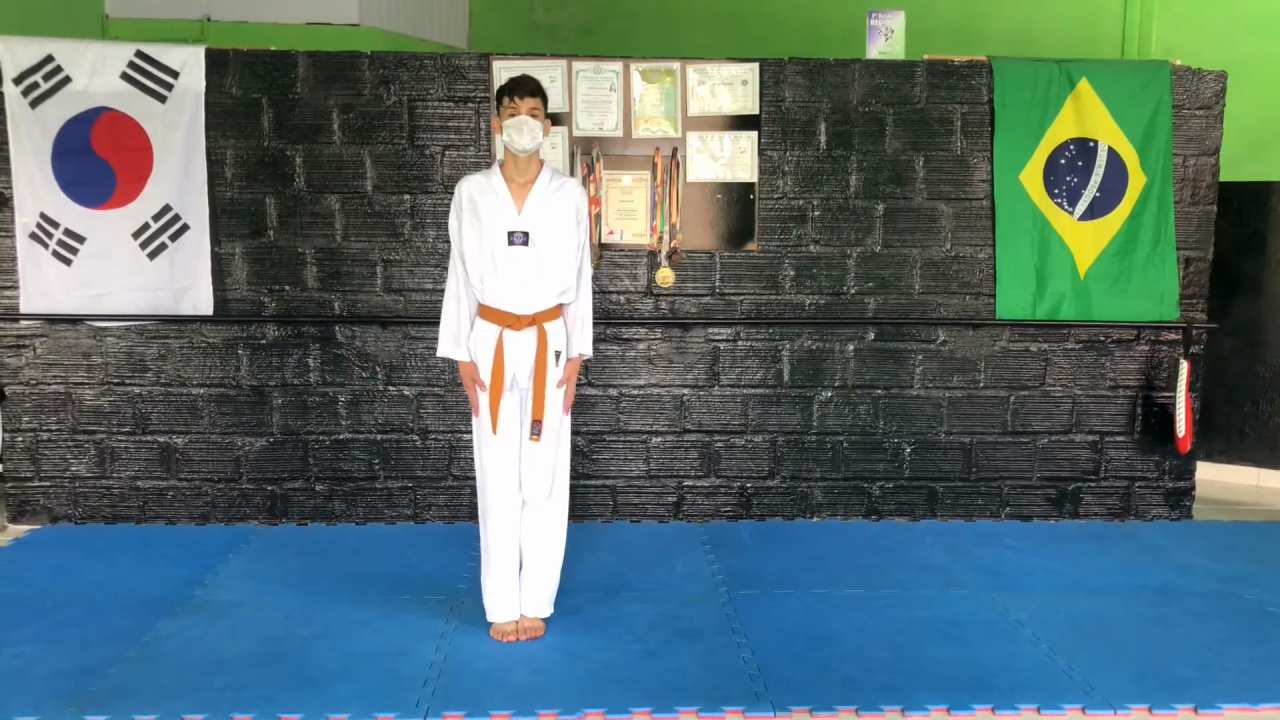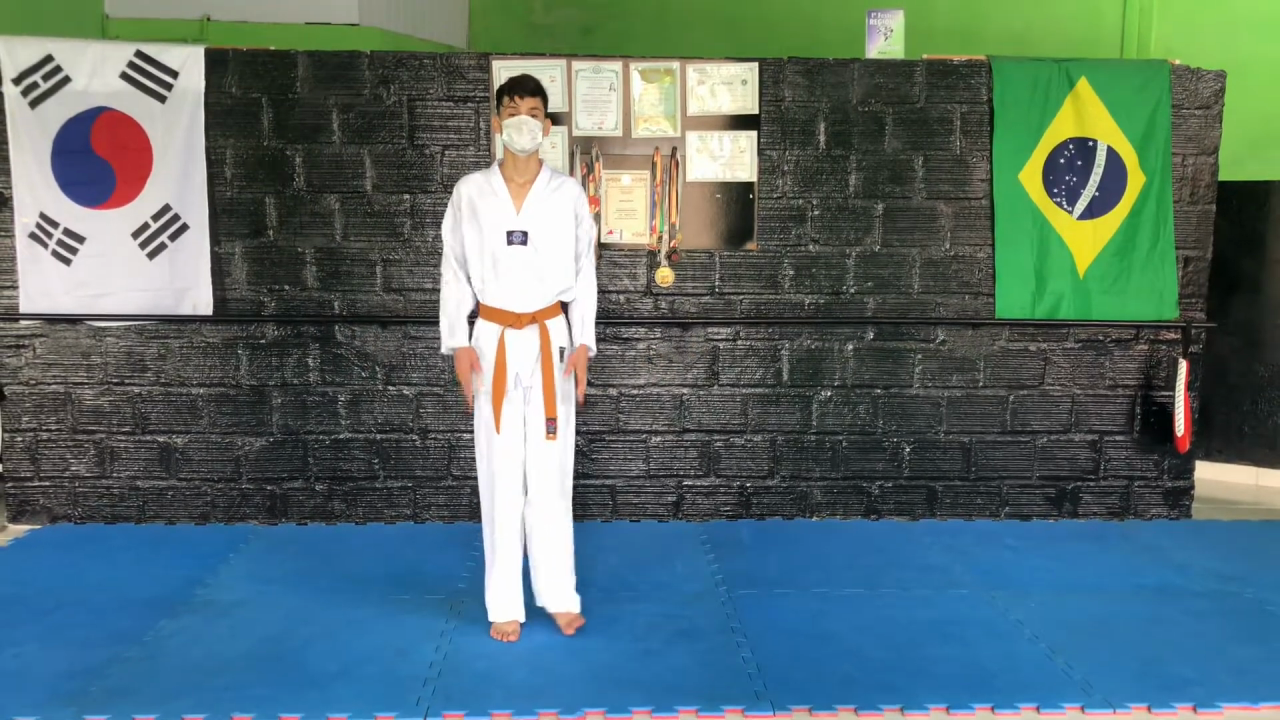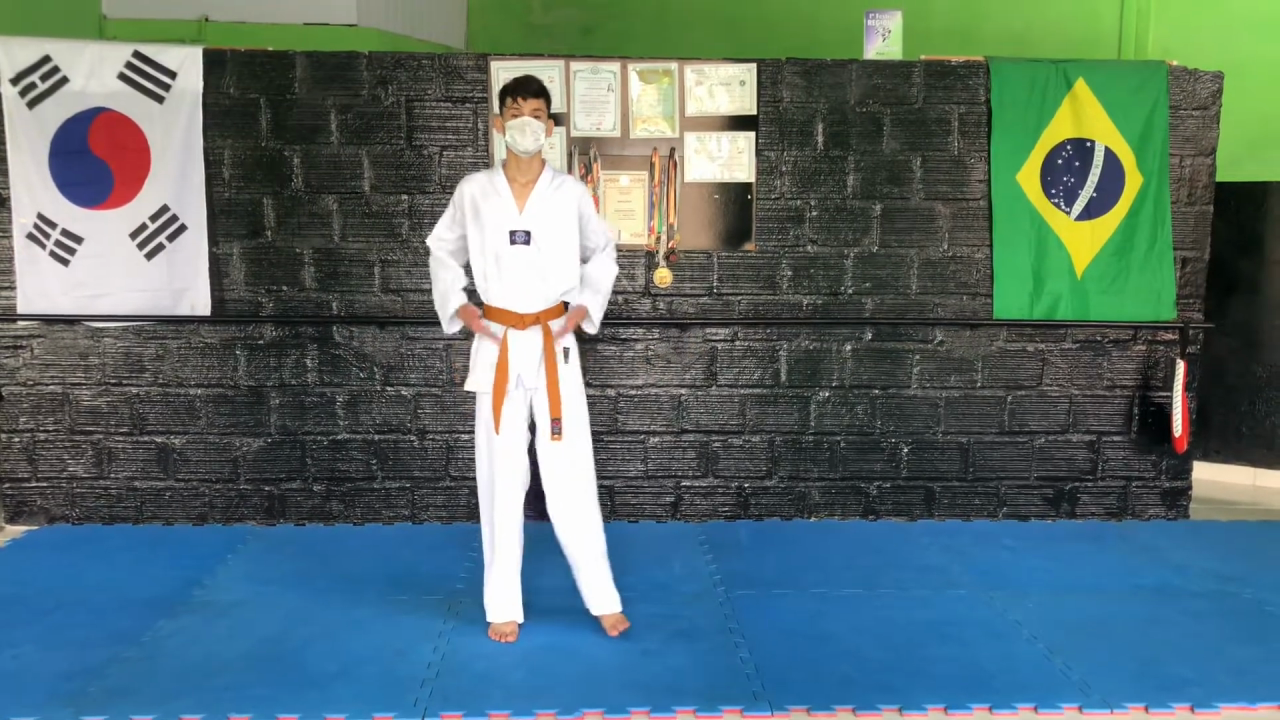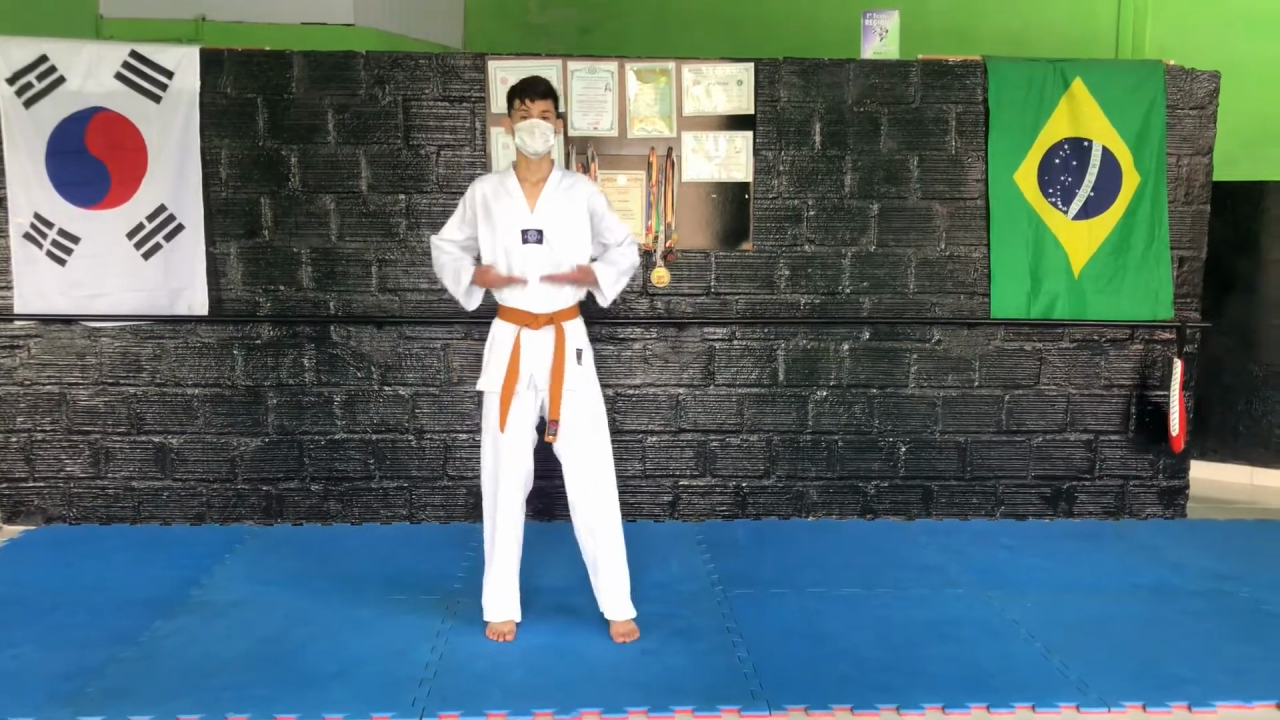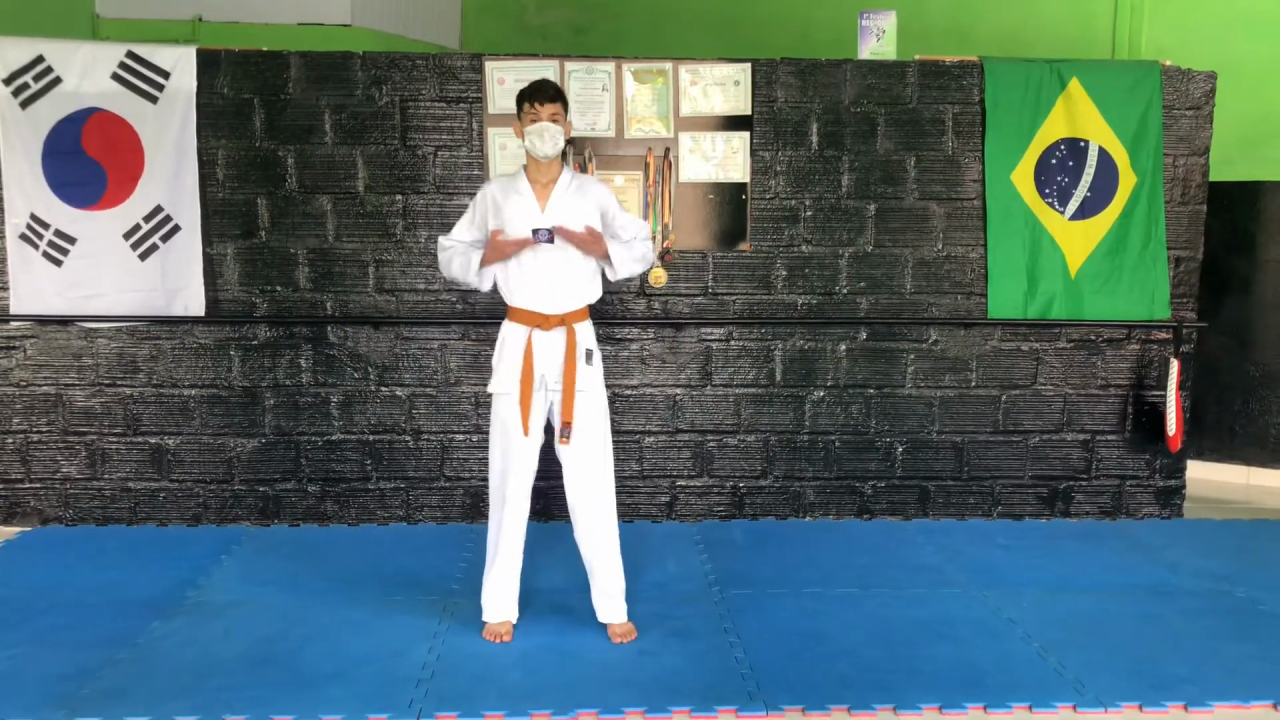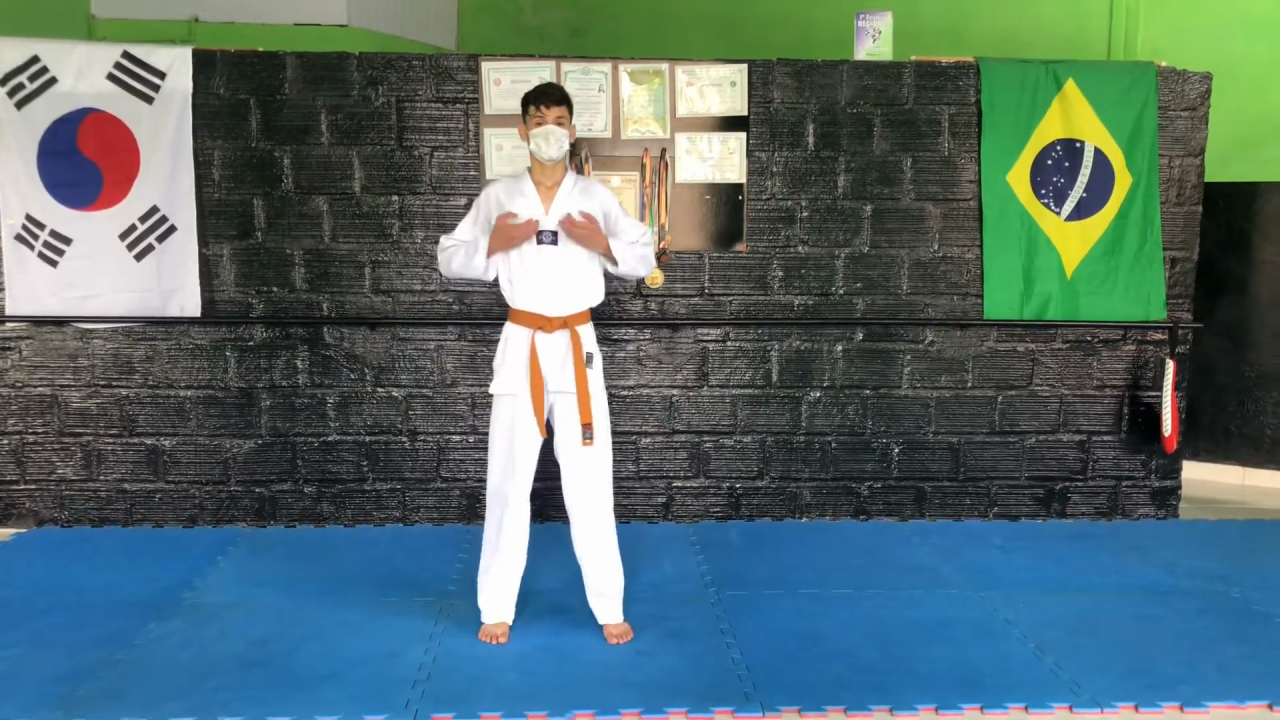
dt=0.2s
person 1, frame 1
left shoulder: (569, 194)
right shoulder: (471, 192)
left elbow: (581, 278)
right elbow: (460, 277)
left wrist: (578, 353)
right wrist: (461, 355)
left hip: (548, 344)
right hip: (491, 343)
left knee: (545, 481)
right knee: (497, 479)
left ankle: (536, 604)
right ankle: (503, 605)
person 1, frame 2
left shoulder: (568, 192)
right shoulder: (470, 191)
left elbow: (584, 268)
right elbow: (454, 269)
left wrist: (583, 340)
right wrist: (459, 341)
left hip: (550, 340)
right hip: (492, 343)
left knee: (550, 477)
right knee: (500, 478)
left ankle: (559, 595)
right ankle: (504, 605)
person 1, frame 3
left shoulder: (572, 192)
right shoulder: (473, 191)
left elbow: (602, 257)
right elbow: (441, 254)
left wrist: (584, 309)
right wrist: (460, 309)
left hip: (554, 342)
right hip: (496, 344)
left knee: (571, 476)
right knee: (500, 479)
left ankle: (603, 598)
right ankle: (503, 606)
person 1, frame 4
left shoulder: (582, 191)
right shoulder: (484, 191)
left elbow: (626, 250)
right elbow: (444, 250)
left wrist: (594, 276)
right wrist: (475, 277)
left hip: (566, 341)
right hip: (510, 343)
left knee: (591, 477)
right knee: (504, 479)
left ankle: (617, 604)
right ankle: (501, 605)
person 1, frame 5
left shoulder: (592, 193)
right shoulder: (494, 194)
left elbow: (643, 247)
right elbow: (448, 254)
left wrist: (604, 250)
right wrist: (485, 256)
left hip: (575, 343)
right hip: (519, 344)
left knee: (591, 479)
right knee: (509, 480)
left ankle: (612, 606)
right ankle: (500, 606)
person 1, frame 6
left shoulder: (596, 196)
right shoulder: (498, 196)
left elbow: (645, 256)
right elbow: (449, 256)
left wrist: (604, 244)
right wrist: (492, 244)
left hip: (577, 346)
right hip: (521, 347)
left knee: (590, 481)
right knee: (508, 480)
left ankle: (609, 608)
right ankle: (497, 607)
